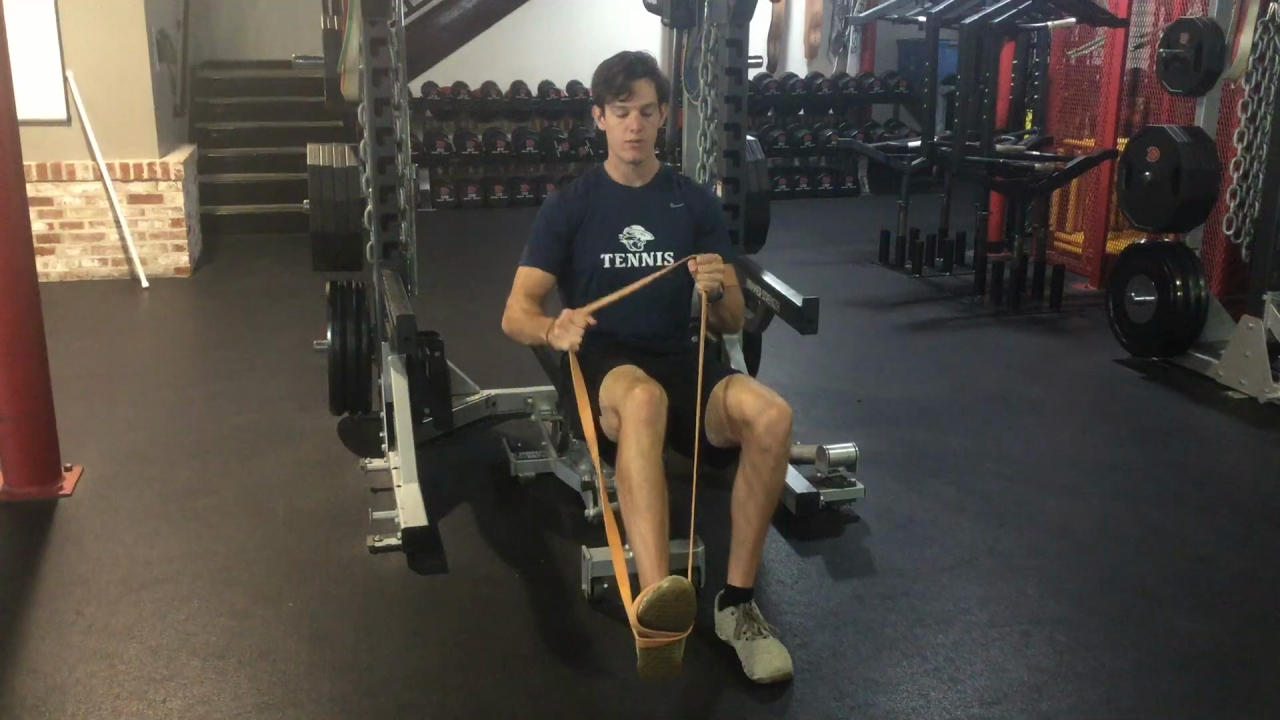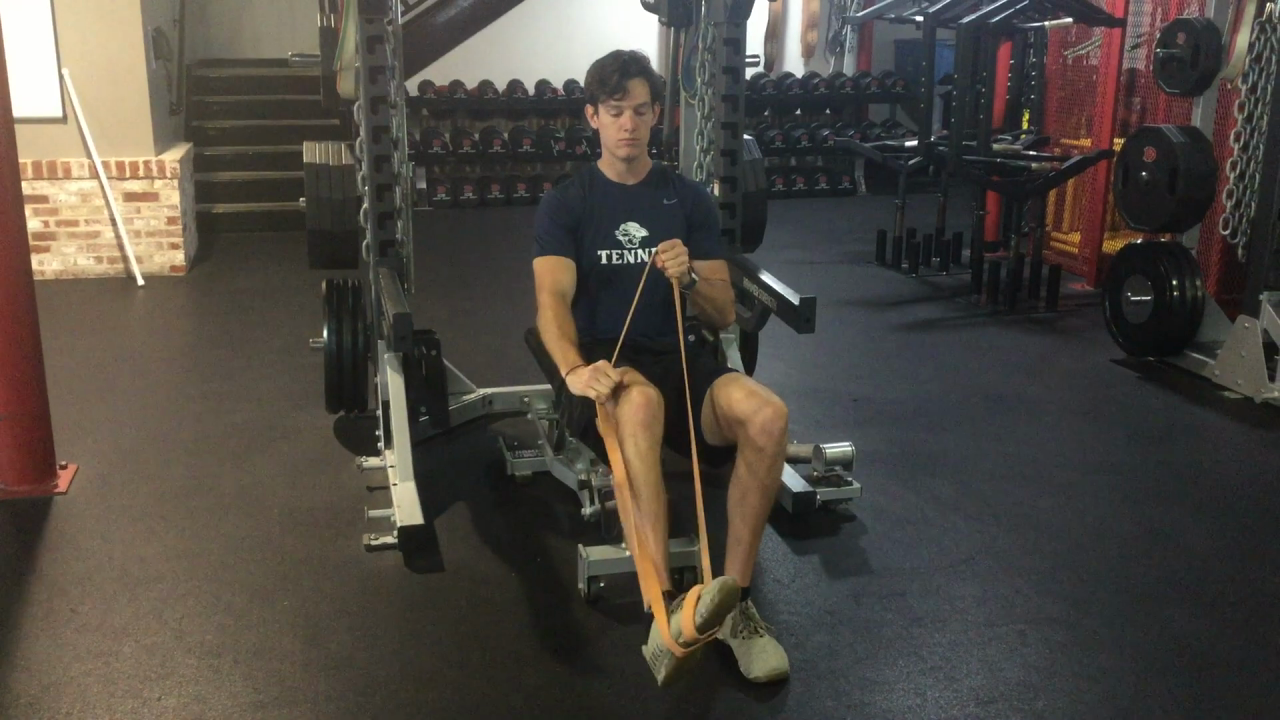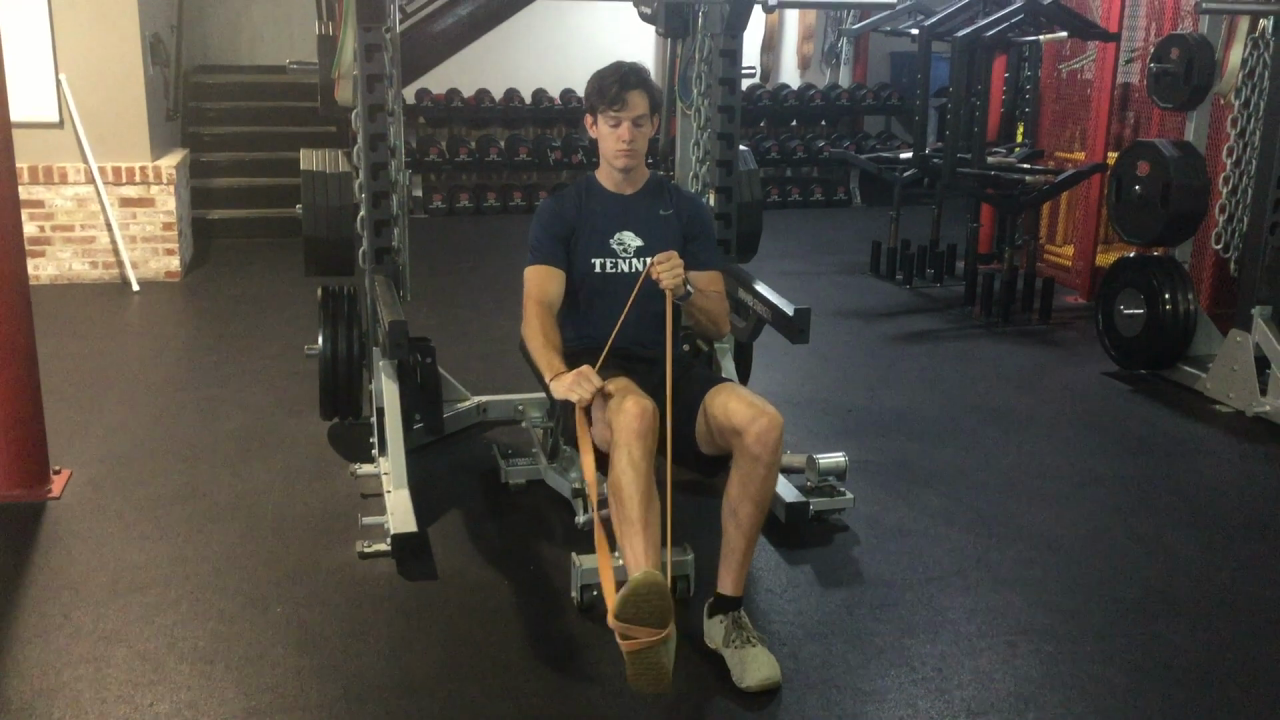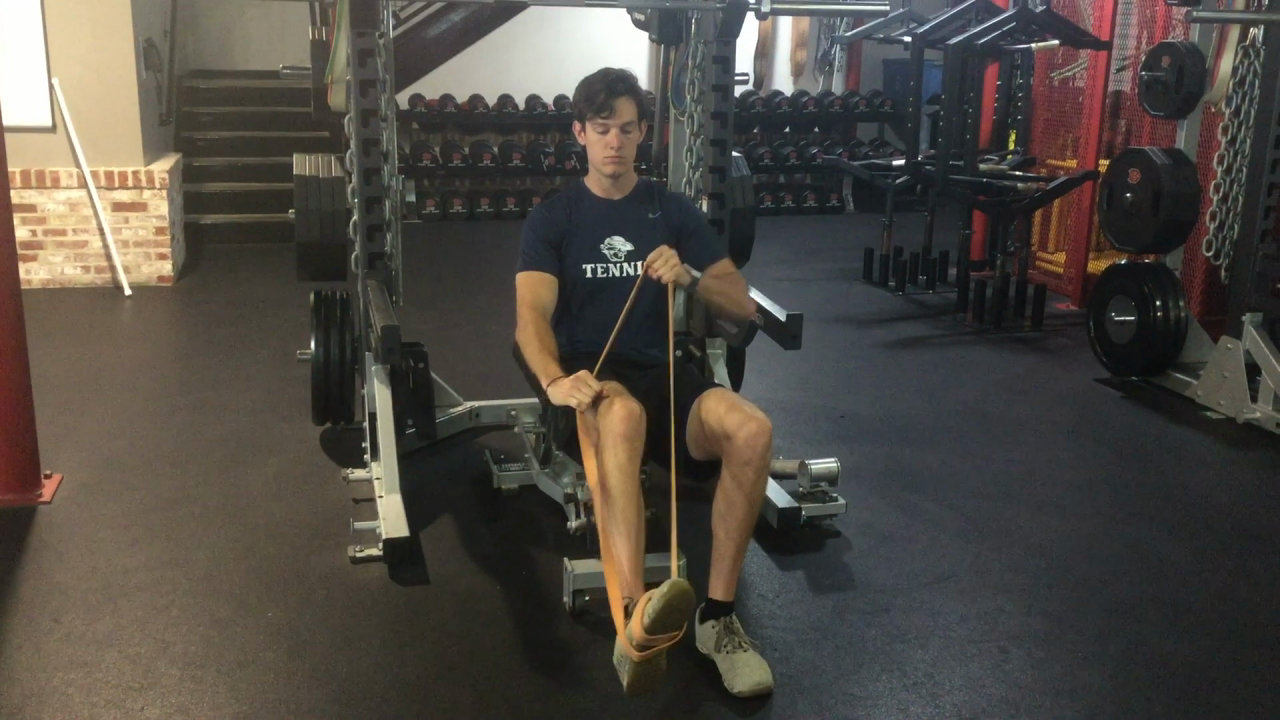
dt=1s
person 1, frame 1
left shoulder: (695, 202)
right shoulder: (567, 205)
left elbow: (731, 322)
right elbow: (515, 312)
left wrist: (717, 290)
right wrist: (552, 328)
left hip: (678, 360)
right hip: (600, 367)
left knee: (771, 416)
right knee: (643, 398)
left ankle: (737, 602)
right ankle: (655, 600)
person 1, frame 2
left shoulder: (689, 198)
right shoulder: (565, 203)
left elbow: (723, 314)
right elbow: (553, 300)
left wrist: (689, 279)
right wrist: (575, 370)
left hip: (677, 356)
right hip: (605, 364)
left knee: (767, 415)
right knee: (639, 403)
left ankle: (736, 601)
right ankle: (666, 611)
person 1, frame 3
left shoulder: (686, 209)
right shoulder: (561, 211)
left elbow: (718, 326)
right elbow: (538, 308)
left wrist: (684, 290)
right wrist: (557, 373)
left hip: (668, 366)
right hip: (597, 372)
left knee: (763, 426)
right knee: (635, 412)
left ankle: (726, 610)
right ankle: (645, 612)
person 1, frame 4
left shoulder: (674, 210)
right shoulder: (551, 218)
left elbow: (742, 305)
right elbow: (532, 315)
left wrist: (689, 276)
right wrist: (555, 379)
left hip: (659, 371)
right hip: (589, 377)
left knee: (752, 431)
right knee: (621, 415)
left ankle: (718, 615)
right ankle: (635, 618)
